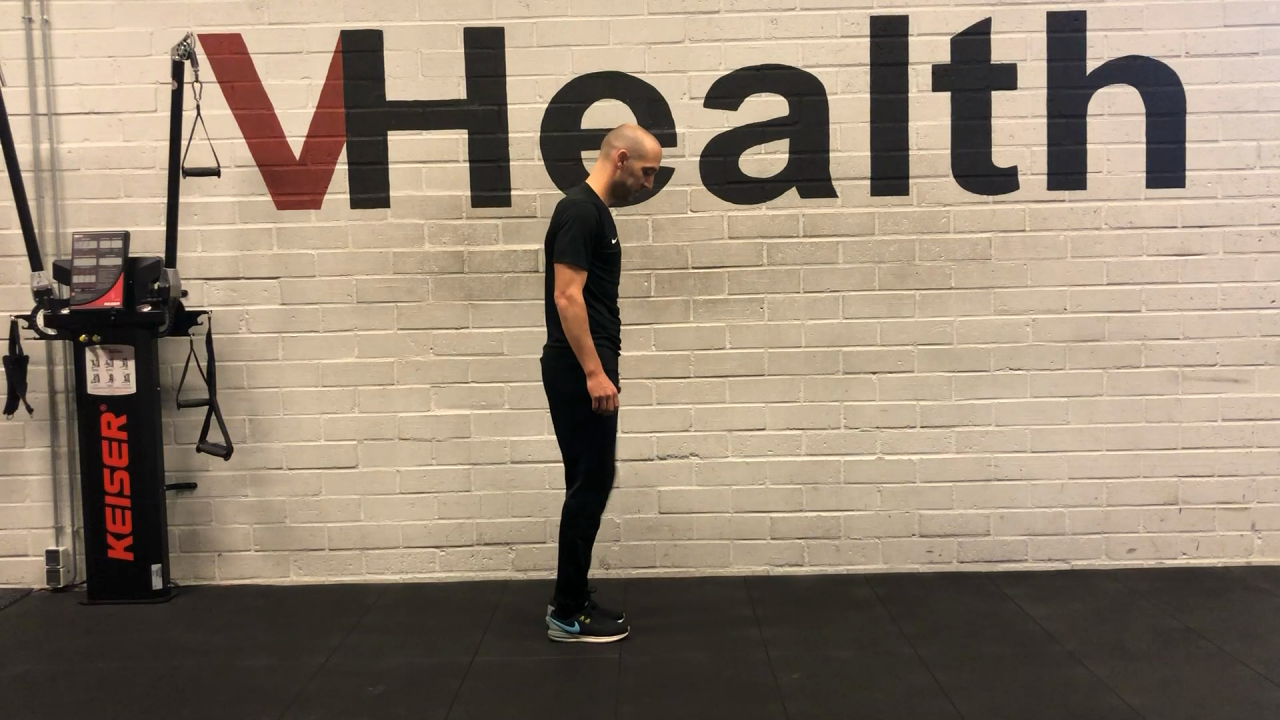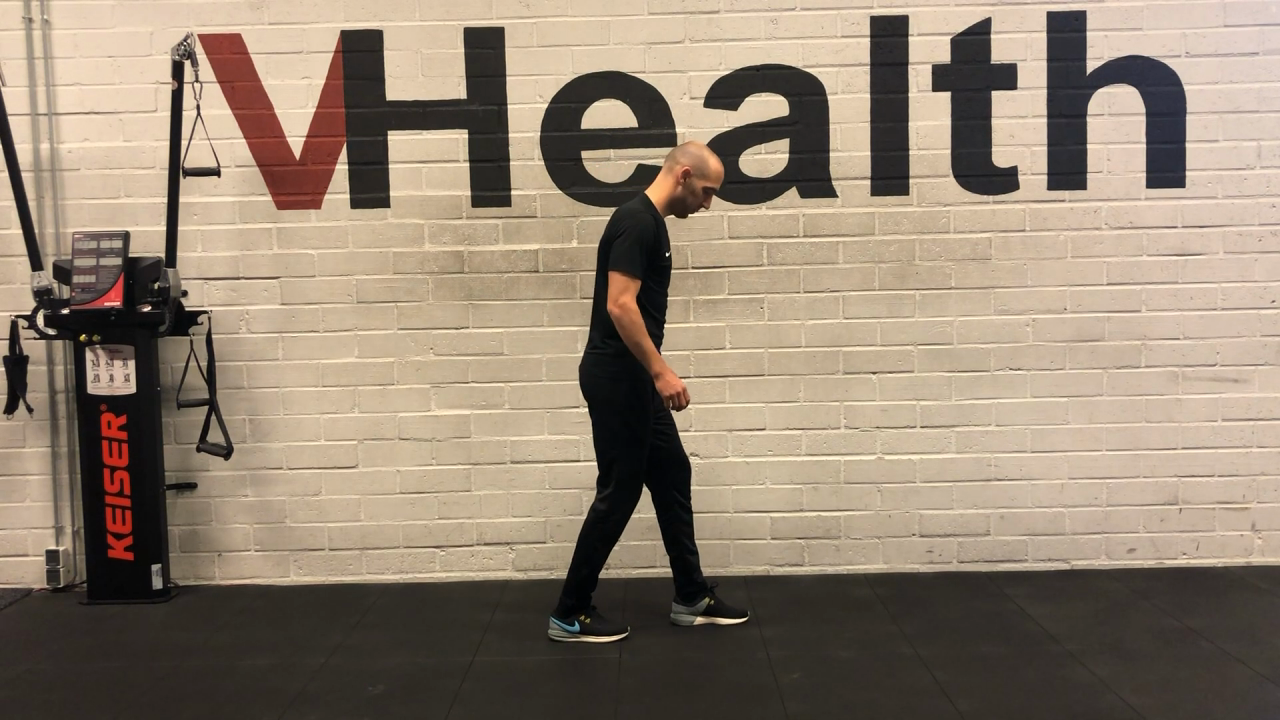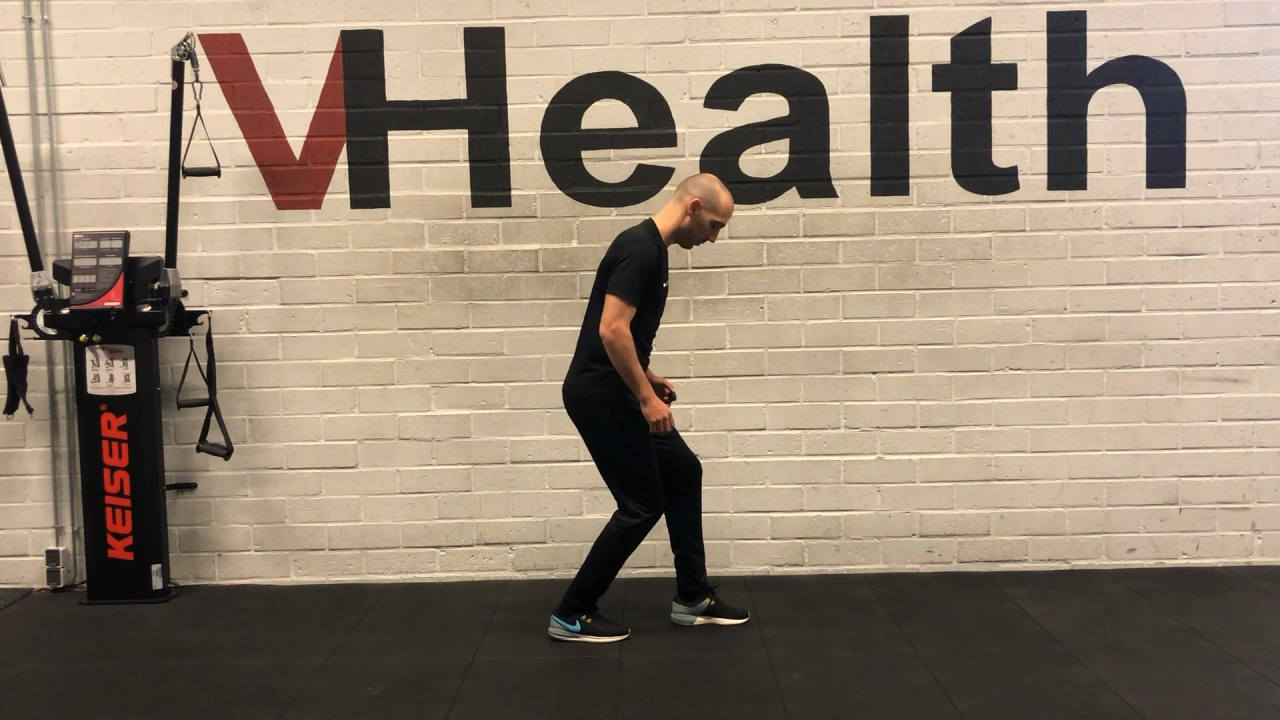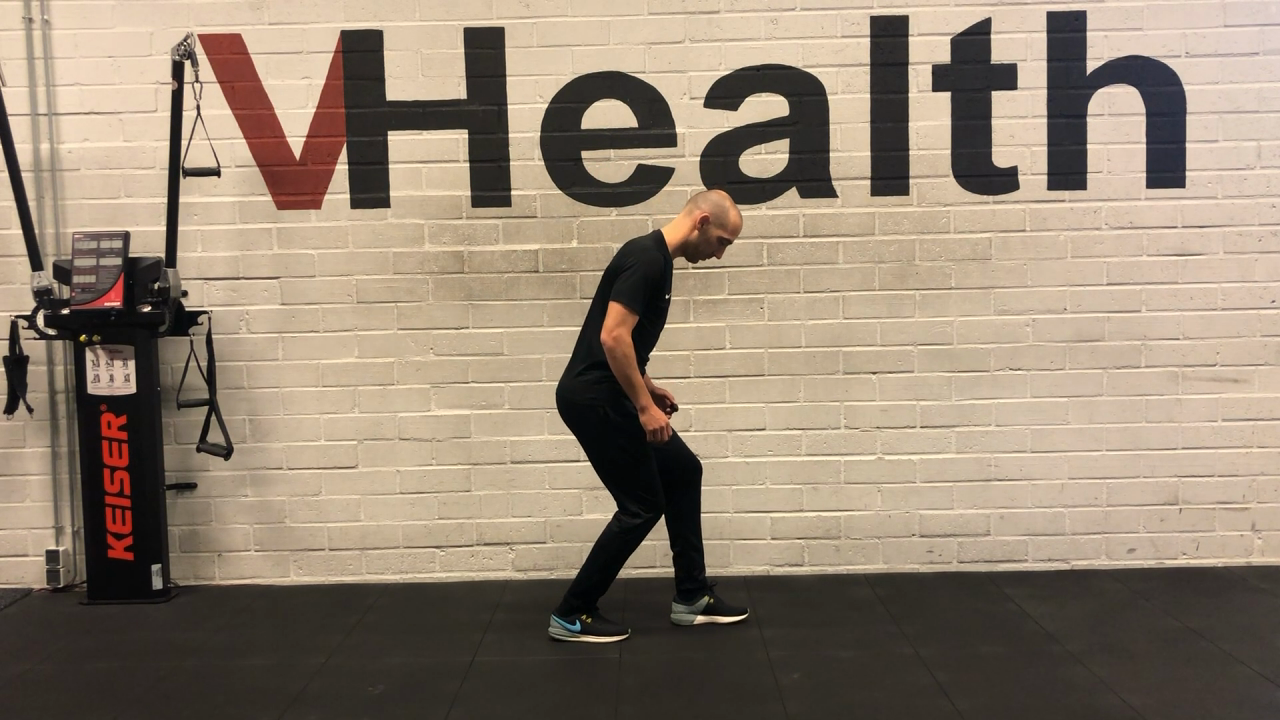
dt=1s
person 1, frame 1
left shoulder: (595, 211)
right shoulder: (580, 211)
right elbow: (567, 296)
right wrist: (595, 373)
left hip: (586, 367)
right hip: (578, 370)
left knee: (593, 482)
right knee: (589, 485)
left ankle: (571, 597)
right ankle: (568, 614)
person 1, frame 2
left shoulder: (648, 221)
right shoulder: (637, 221)
right elbow: (620, 305)
left wrist: (656, 370)
right wrist: (661, 371)
left hip: (631, 376)
right hip: (617, 377)
left knee: (673, 477)
right knee: (619, 491)
left ankle: (692, 597)
right ankle: (570, 613)
person 1, frame 3
left shoulder: (650, 247)
right shoulder: (640, 249)
right elbow: (611, 330)
left wrist: (646, 380)
right wrist: (646, 398)
left hip: (614, 390)
right hip: (599, 394)
left knee: (683, 473)
right knee: (642, 504)
left ankle: (693, 598)
right ankle: (572, 613)
person 1, frame 4
left shoulder: (655, 258)
right shoulder: (646, 258)
right elbow: (613, 337)
left wrist: (647, 388)
right wrist: (645, 406)
left hip: (608, 394)
right hip: (594, 398)
left knee: (683, 472)
right knee: (642, 505)
left ankle: (691, 597)
right ankle: (572, 614)
